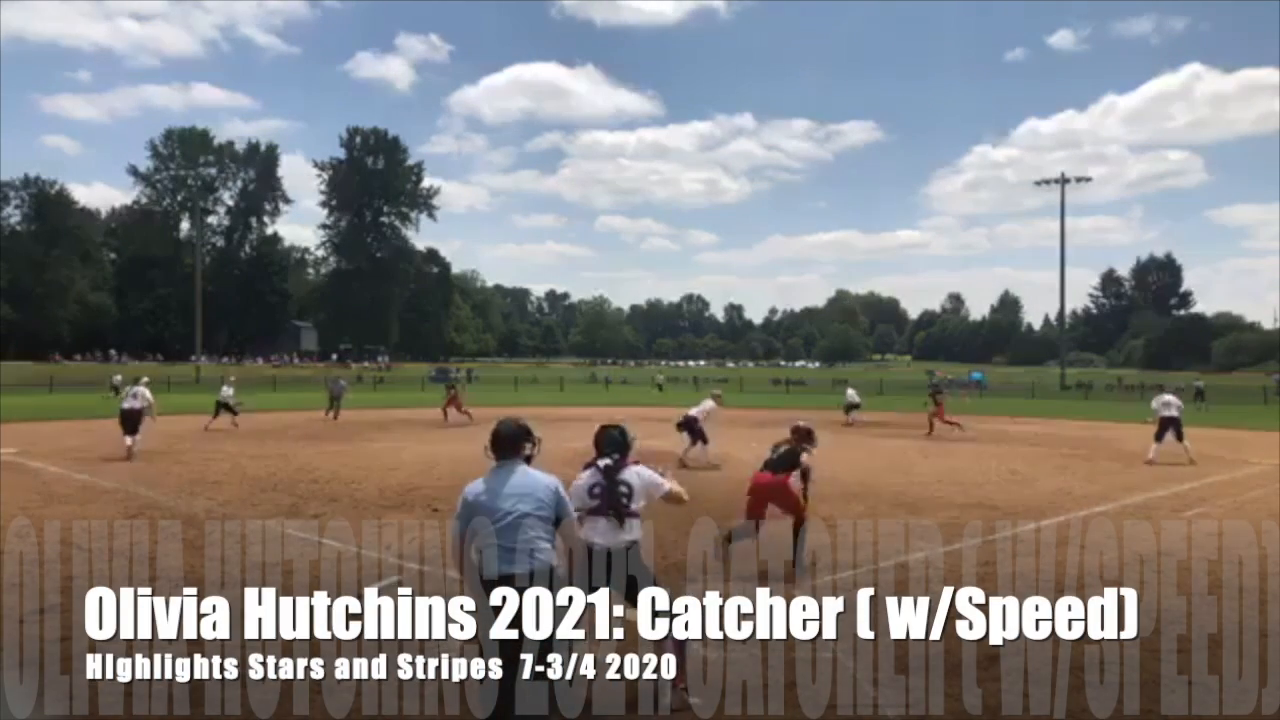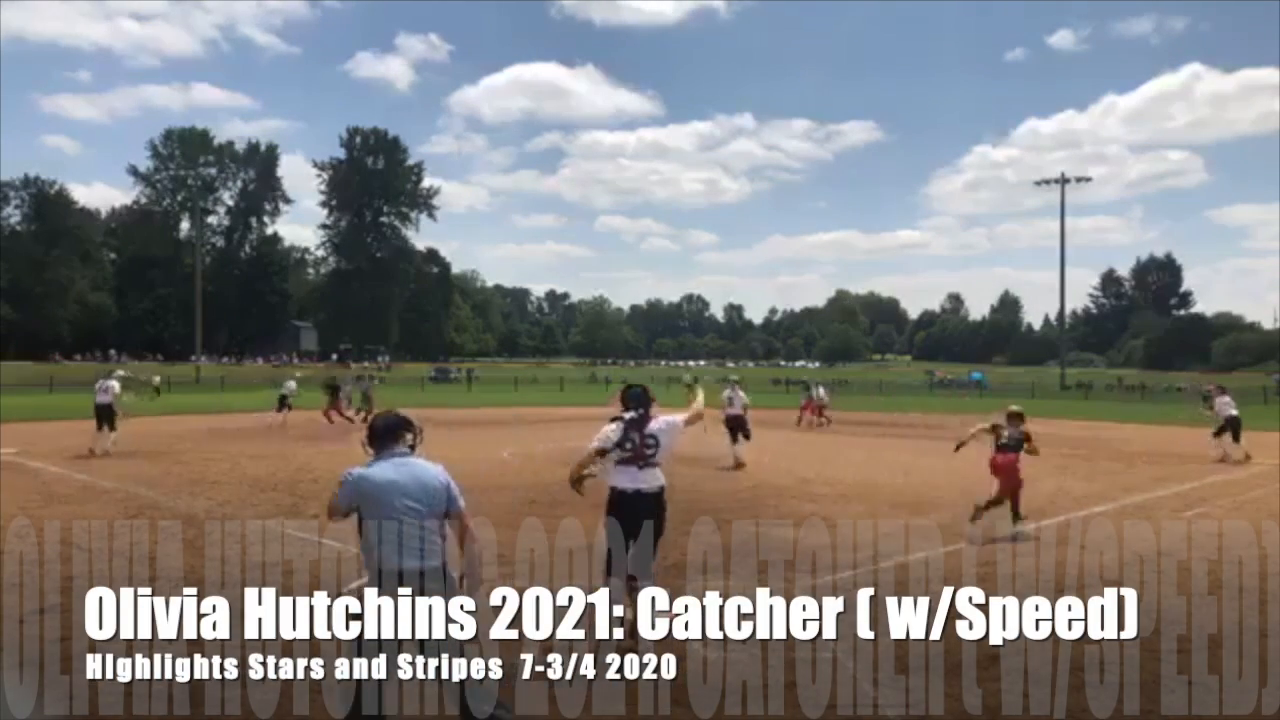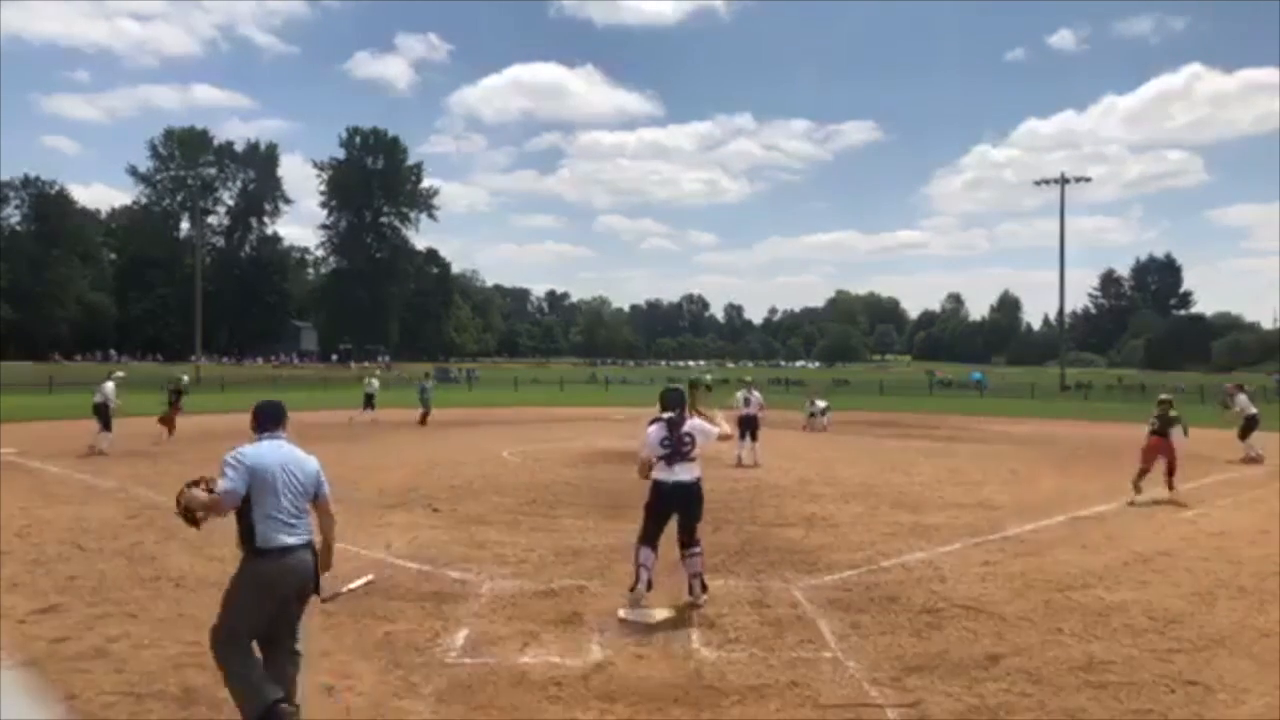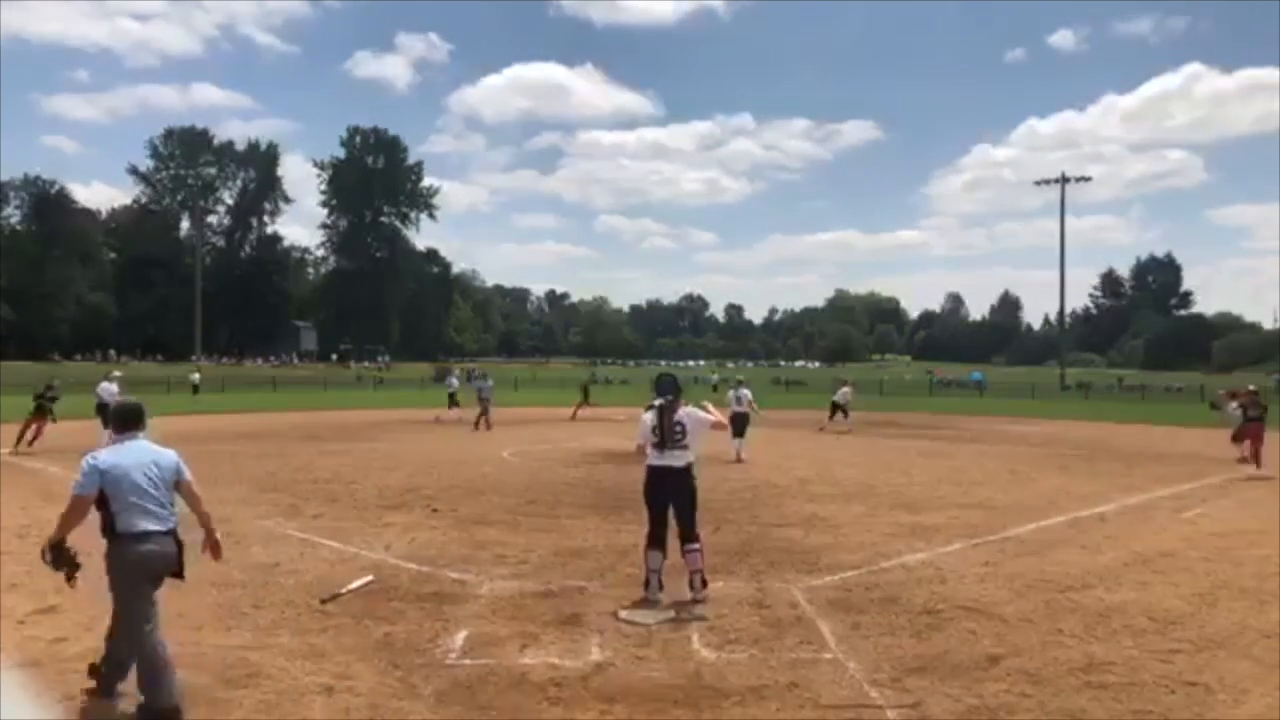
dt=0.7s
person 1, frame 1
left shoulder: (474, 491)
right shoulder: (549, 484)
left elbow: (462, 551)
right elbow: (573, 539)
left wrist: (480, 592)
left hip: (498, 584)
right hip: (544, 582)
left knee: (504, 665)
right knee: (540, 666)
person 1, frame 2
left shoulder: (359, 478)
right shoulder: (437, 473)
left elbow: (334, 513)
right elbow: (463, 527)
left hip: (387, 585)
right hip: (436, 581)
right knee: (458, 658)
person 1, frame 3
left shoulder: (243, 457)
right shoulder: (308, 461)
left elbow: (222, 505)
right elbow: (326, 512)
left wrist: (193, 499)
right wrist: (327, 548)
left hip: (264, 563)
right hip: (303, 561)
left knee: (228, 639)
right knee: (282, 644)
person 1, frame 4
left shoulder: (99, 460)
right shoulder: (168, 456)
left elbow: (78, 507)
right elbow: (193, 496)
left wrist: (57, 536)
right wrist: (210, 531)
left hip: (129, 549)
right hip: (165, 546)
left knee: (142, 627)
right knee: (129, 614)
right ankle: (109, 676)
person 2, frame 1
left shoulder: (583, 479)
right shoulder: (641, 474)
right elbow: (681, 498)
right wrist: (668, 479)
left hip: (591, 559)
right hip: (627, 559)
right ankle: (680, 680)
person 2, frame 2
left shoulder: (613, 430)
right shoulder: (663, 425)
left elbow: (588, 460)
right elbow: (698, 413)
left wrist: (575, 476)
right wrist: (697, 391)
left hip: (621, 500)
right hip: (651, 501)
left knee: (616, 561)
right knee: (644, 561)
person 2, frame 3
left shoulder: (653, 430)
right shoulder: (696, 426)
left elbow: (642, 468)
right elbow: (727, 434)
left wrist: (648, 471)
right wrist: (716, 419)
left hip: (662, 490)
right hip: (690, 490)
left knee: (647, 538)
right knee: (689, 539)
left ankle: (640, 585)
right ankle: (697, 593)
person 2, frame 4
left shoulder: (648, 418)
right shoulder: (691, 414)
left elbow: (641, 449)
right elbow: (723, 424)
right wrist: (709, 407)
left hip: (656, 477)
right hip: (682, 476)
left knee: (656, 532)
right knee: (688, 531)
left ankle: (653, 590)
right ankle: (698, 588)
